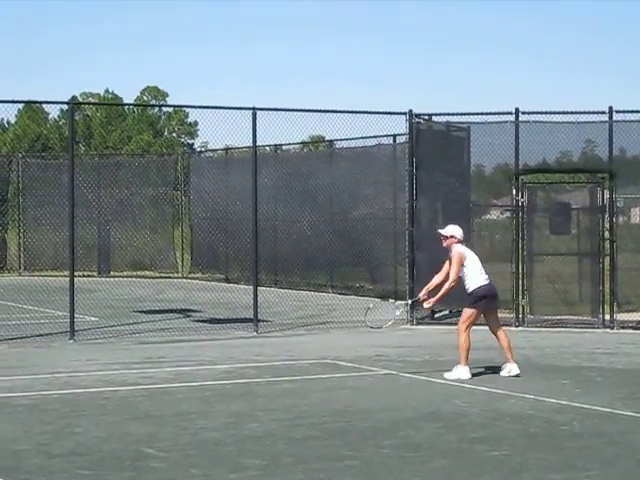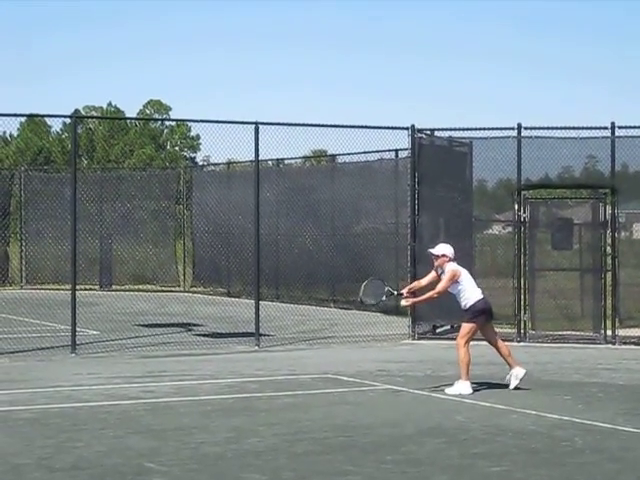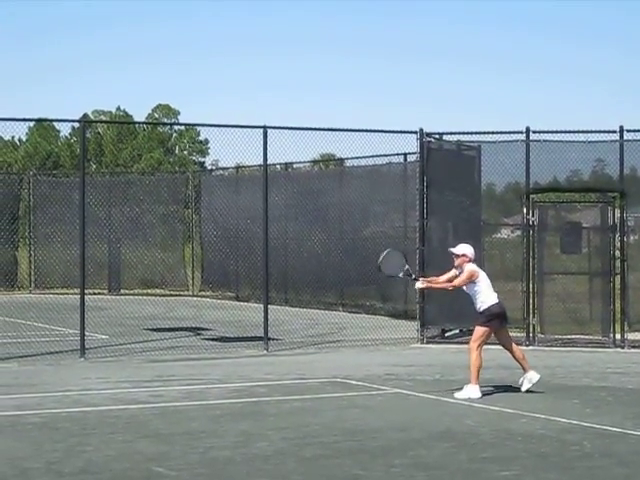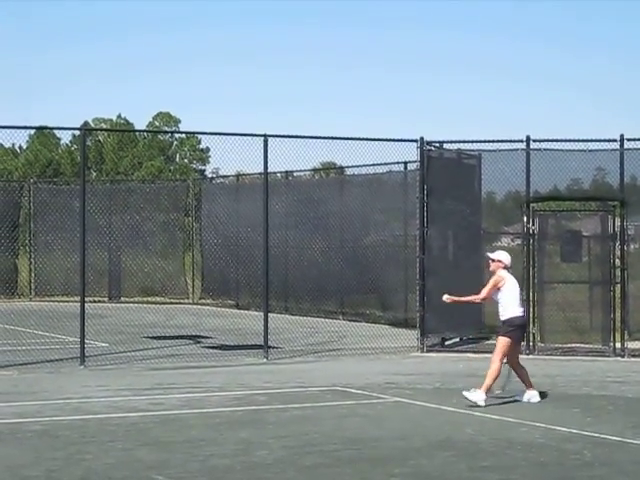
dt=0.4s
person 1, frame 1
left shoulder: (458, 253)
right shoulder: (454, 253)
left elbow: (452, 281)
right elbow: (442, 275)
left wrist: (435, 300)
right wrist: (425, 290)
left hip: (480, 292)
right hip: (487, 290)
left knee: (463, 328)
right knee: (496, 328)
left ankle: (463, 368)
right ankle: (511, 364)
person 1, frame 2
left shoulder: (452, 270)
right shoulder: (440, 270)
left elbow: (436, 293)
right elbow: (422, 282)
left wrist: (413, 301)
right wrist: (408, 288)
left hip: (477, 307)
right hip: (479, 307)
left knee: (461, 343)
right knee: (494, 340)
left ankle: (464, 384)
right ankle: (515, 369)
person 1, frame 3
left shoulder: (471, 271)
right shoulder: (459, 270)
left elbow: (452, 286)
right elbow: (442, 279)
left wrist: (426, 284)
right wrist: (425, 280)
left hip: (491, 311)
right hip: (494, 310)
left knee: (474, 347)
right knee: (508, 344)
left ankle: (473, 388)
right ankle: (529, 374)
person 1, frame 4
left shoulder: (499, 277)
right shoulder: (507, 278)
left elbow: (480, 298)
left wrist: (454, 299)
left hip: (512, 322)
right hip: (515, 321)
left knee: (497, 357)
right knee: (513, 361)
left ankle: (481, 393)
right ankle: (532, 392)
